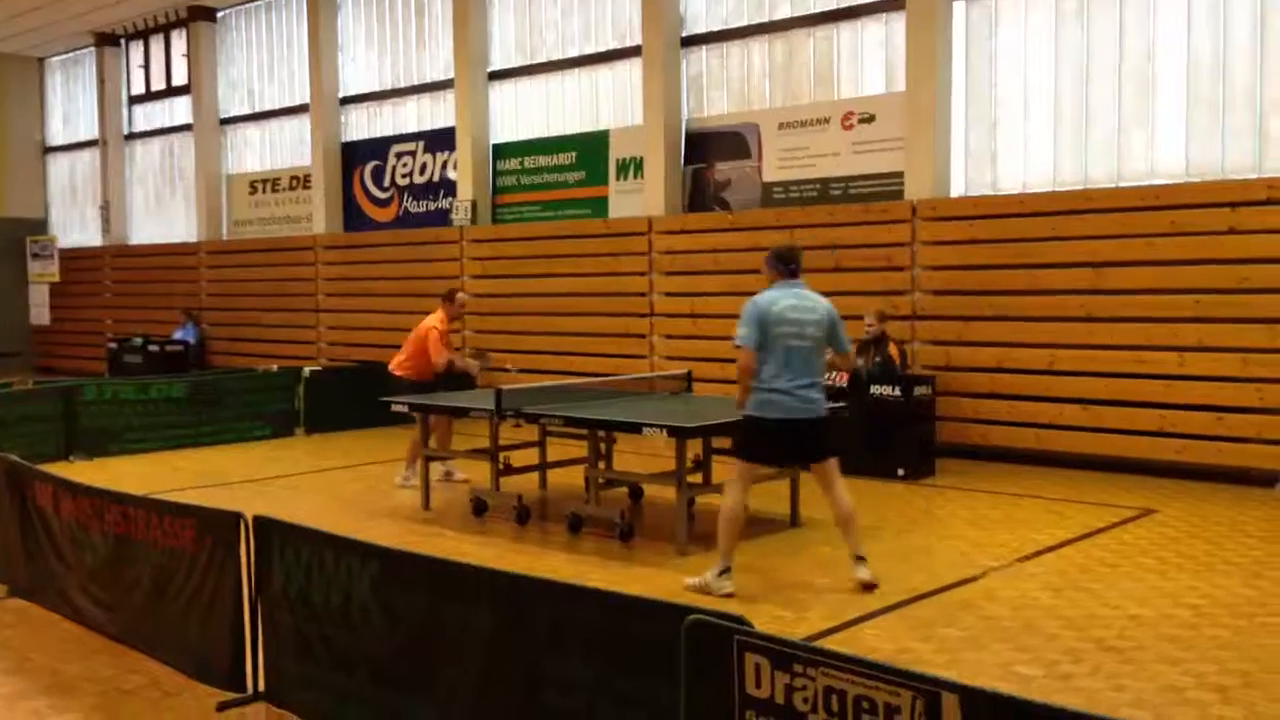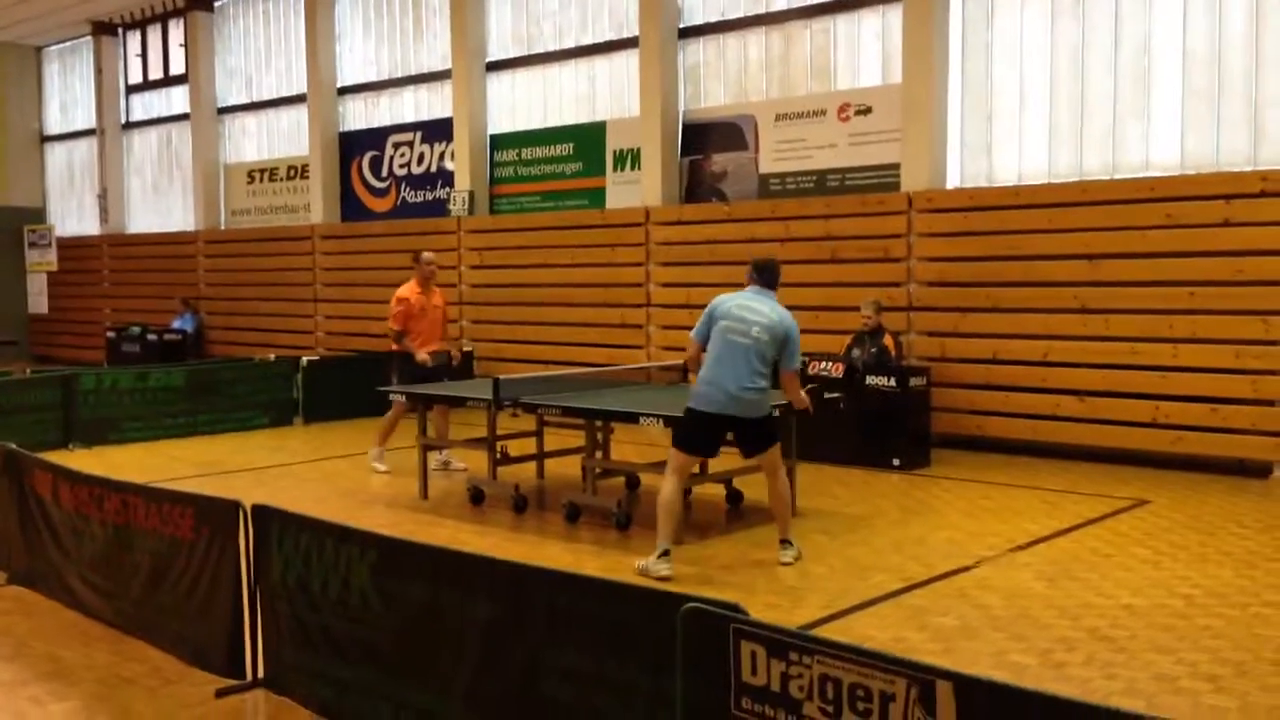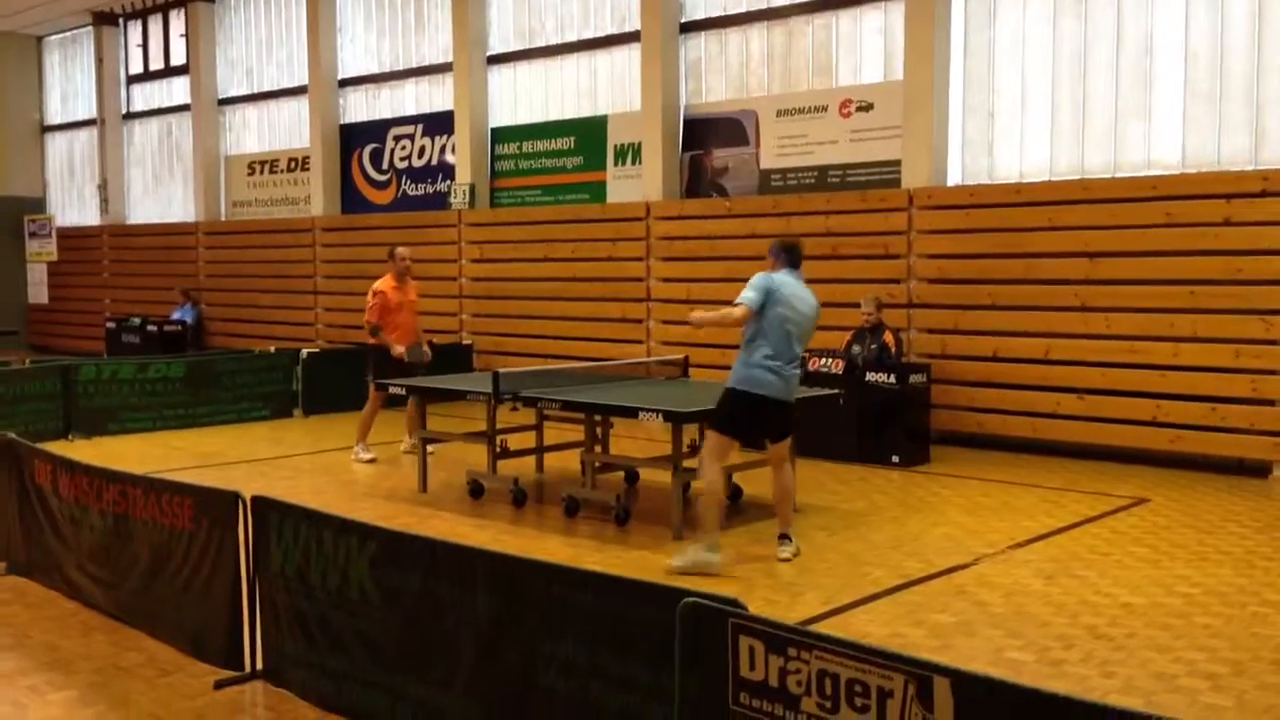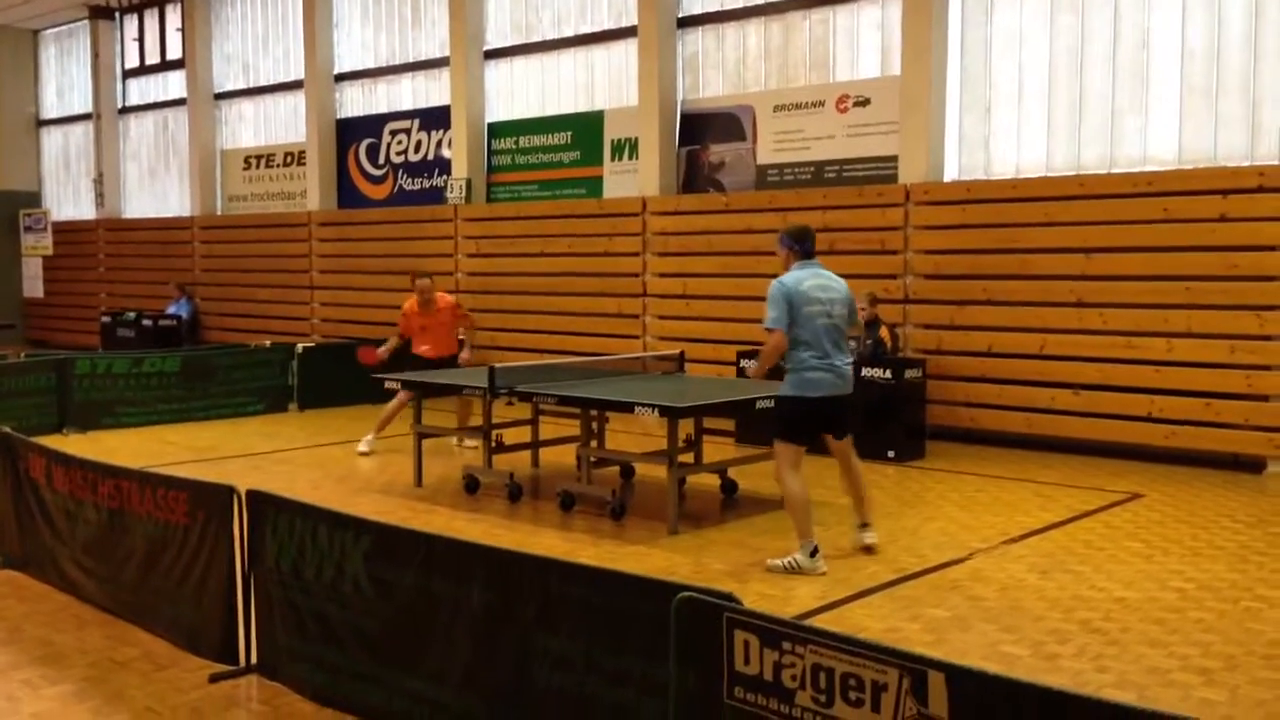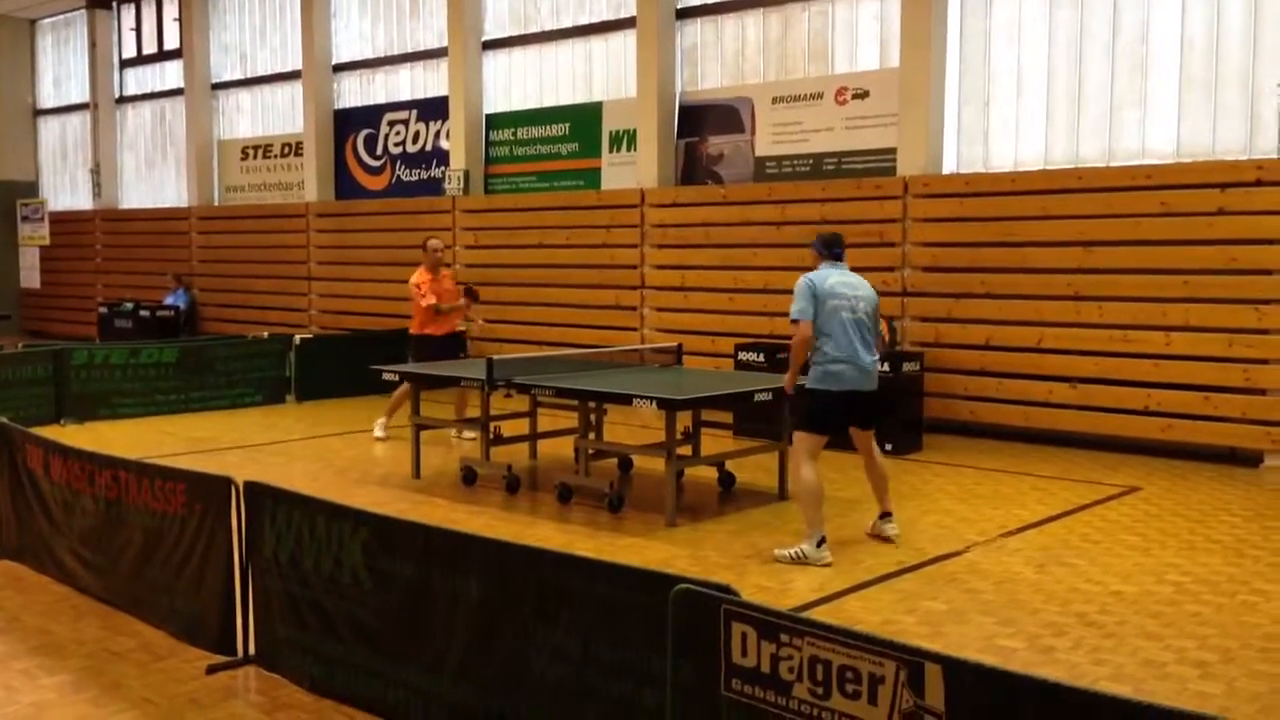
dt=0.5s
person 1, frame 1
left shoulder: (759, 304)
right shoulder: (824, 307)
left elbow: (746, 365)
right elbow: (847, 360)
left wrist: (743, 394)
left hip: (767, 410)
right hip: (812, 411)
left knee: (737, 487)
right knee: (834, 486)
left ankle: (722, 573)
right ankle: (859, 564)
person 1, frame 2
left shoulder: (721, 303)
right shoulder: (786, 320)
left elbow: (692, 355)
right elbow: (790, 385)
right wrist: (799, 399)
left hip: (706, 402)
right hip: (753, 408)
left knee: (674, 474)
right knee: (776, 470)
left ankle: (662, 557)
right ankle: (786, 545)
person 1, frame 3
left shoulder: (767, 281)
right shoulder: (812, 302)
left elbow: (739, 315)
left wrist: (702, 319)
left hip: (748, 385)
right hip: (783, 391)
left knee: (711, 460)
right knee: (781, 463)
left ankle: (708, 548)
right ankle: (785, 540)
person 1, frame 4
left shoulder: (784, 285)
right shoulder: (840, 285)
left elbow: (778, 343)
left wrist: (759, 369)
left hip: (804, 388)
right hip: (840, 384)
left knee: (786, 468)
right knee: (846, 457)
left ankle: (809, 553)
right ankle: (864, 528)
person 1, frame 5
left shoulder: (810, 282)
right shoulder: (865, 286)
left elbow: (804, 334)
left wrist: (792, 374)
left hip: (827, 382)
right hip: (866, 382)
left knee: (802, 458)
right knee: (868, 449)
left ankle: (816, 543)
right ankle: (886, 520)
person 2, frame 1
left shoulder: (444, 324)
right shoulder: (434, 327)
left elbow: (448, 354)
right elbow: (443, 364)
left wrist: (465, 363)
right wrist: (469, 367)
left hip: (422, 377)
right hip: (405, 378)
left knee: (444, 416)
right knee: (428, 423)
left ankle: (445, 466)
right ankle: (407, 473)
person 2, frame 2
left shoulder: (437, 294)
right shoulder: (404, 295)
right elbow: (395, 332)
left wrist: (451, 347)
right wrist: (416, 352)
left hip: (433, 357)
right hip: (408, 357)
left knee: (442, 405)
right knee: (400, 408)
left ankle: (442, 456)
right ankle: (377, 452)
person 2, frame 3
left shoulder: (412, 287)
right shoulder: (380, 289)
right elbow: (371, 325)
left wrist: (423, 343)
right wrist: (392, 346)
left hip: (408, 350)
right hip: (383, 351)
left knee: (417, 395)
right knee: (376, 400)
left ankle: (411, 441)
right ankle: (360, 446)
person 2, frame 4
left shoulder: (450, 302)
right shoulder: (408, 309)
left elbow: (468, 324)
right elbow: (402, 335)
left wrist: (466, 349)
right wrist: (387, 348)
left hip: (449, 356)
right hip: (421, 358)
left knee: (465, 394)
right knee: (402, 399)
left ankle: (460, 436)
right ankle: (370, 438)
person 2, frame 5
left shoulder: (448, 275)
right shoulder: (418, 281)
right elbow: (436, 309)
left wrist: (472, 317)
right wrist: (459, 304)
left hip: (449, 336)
right hip: (424, 338)
right knee: (410, 385)
left ankle: (459, 428)
right ankle: (383, 421)
